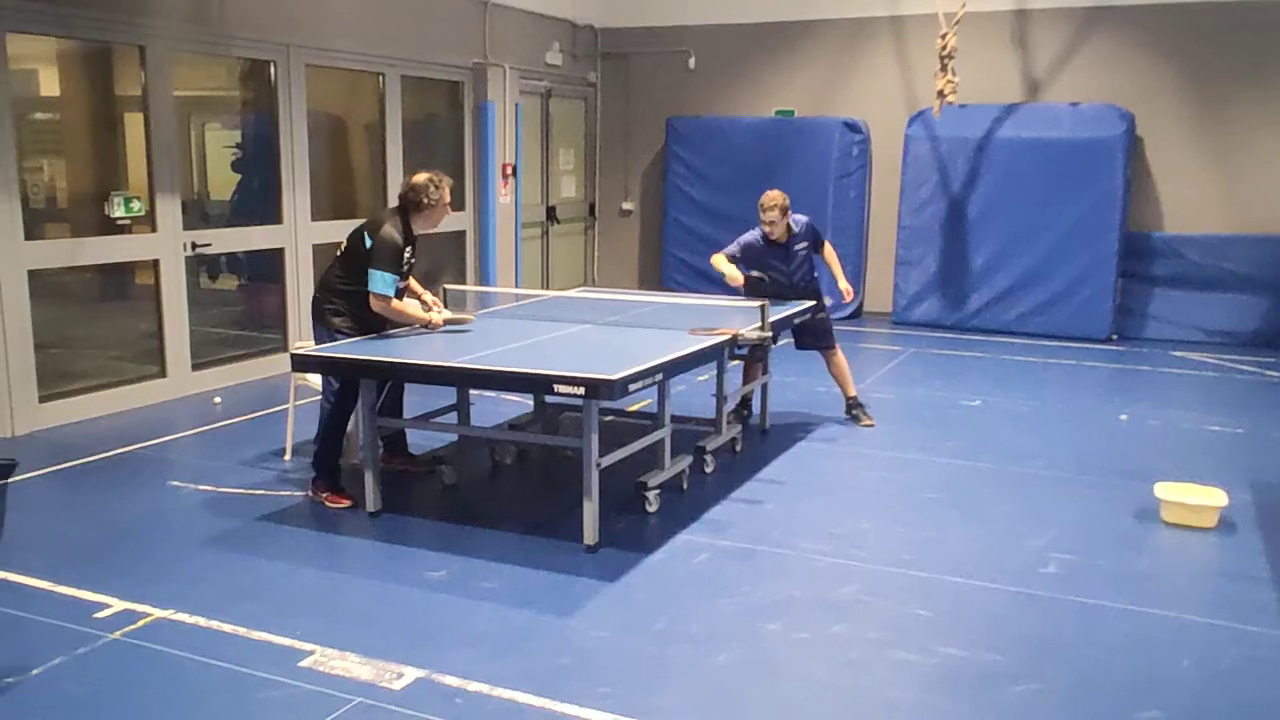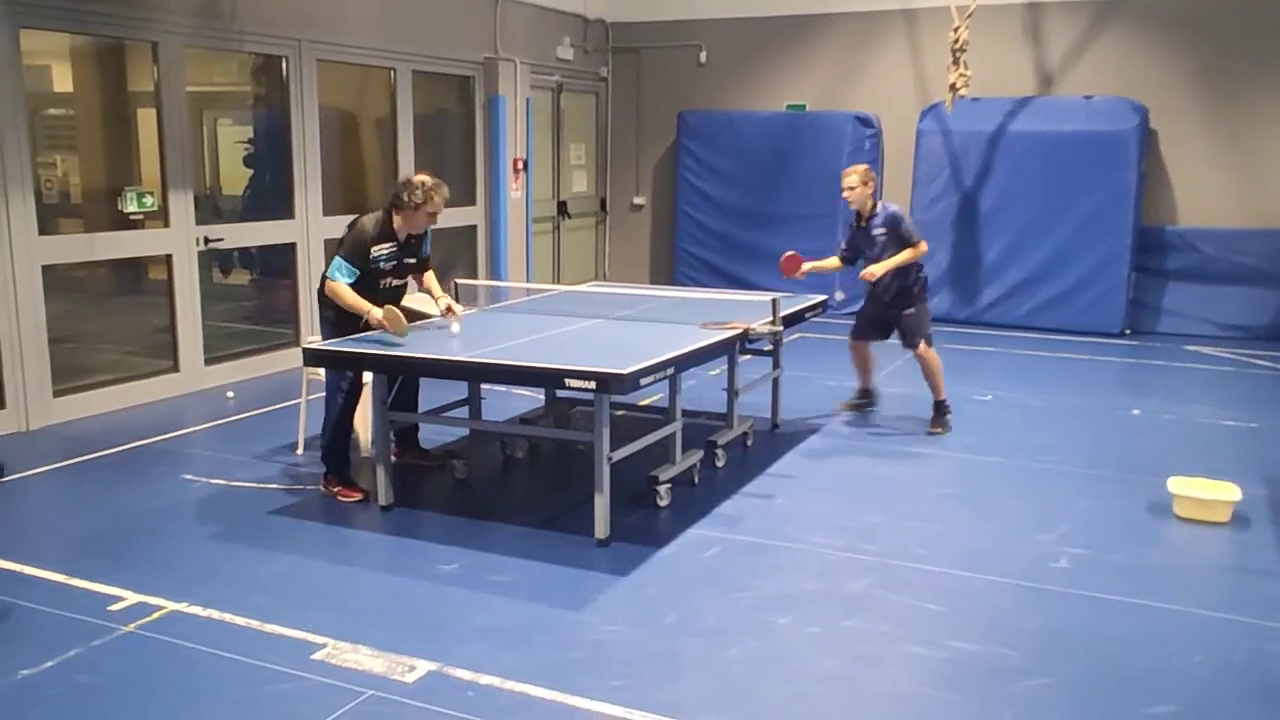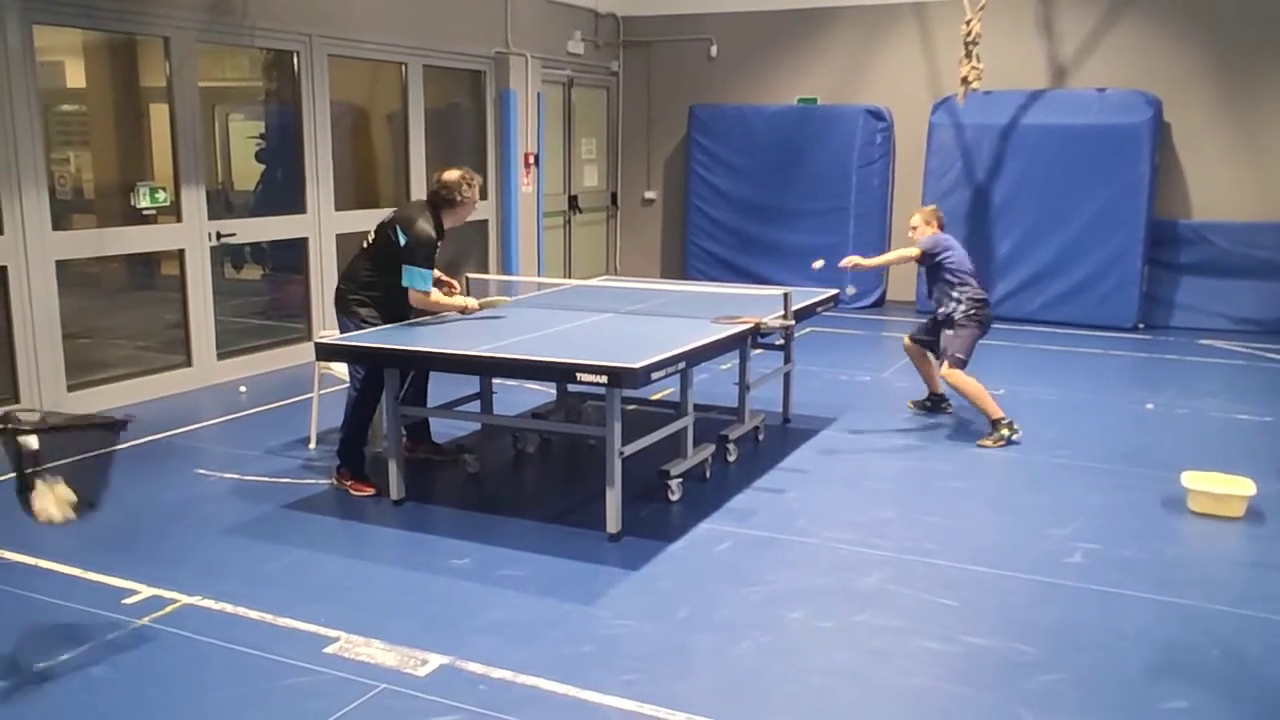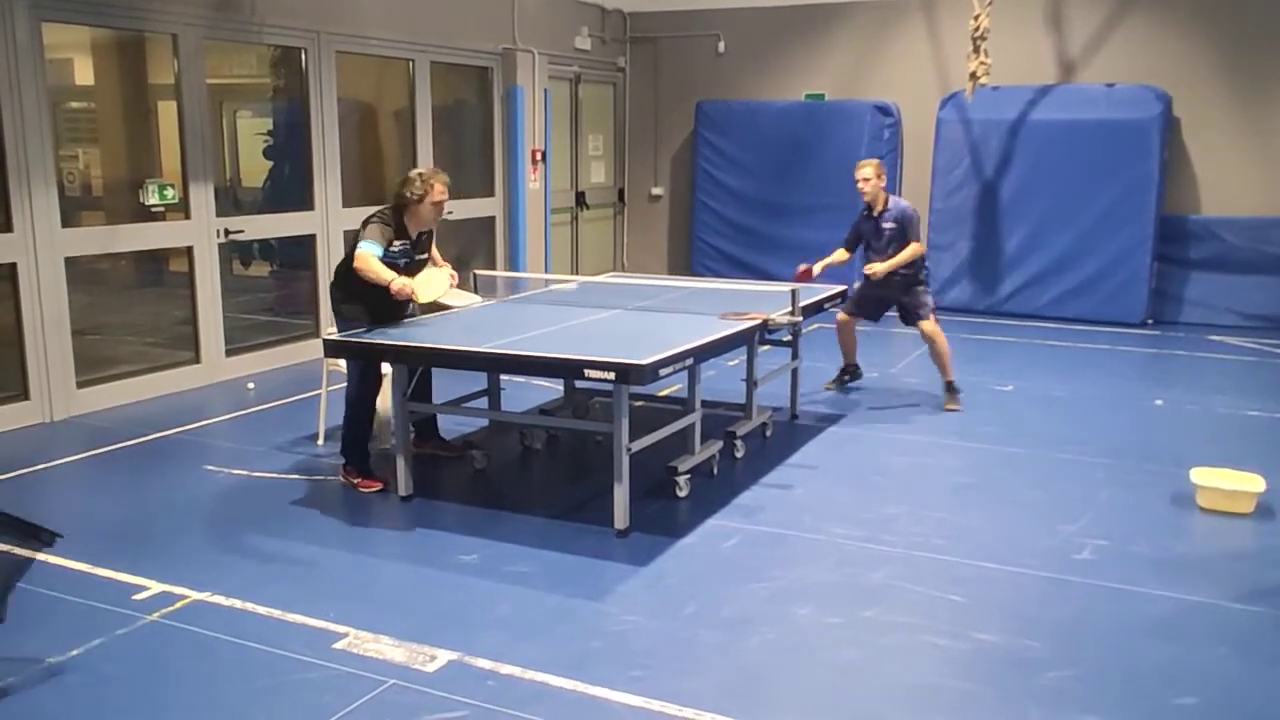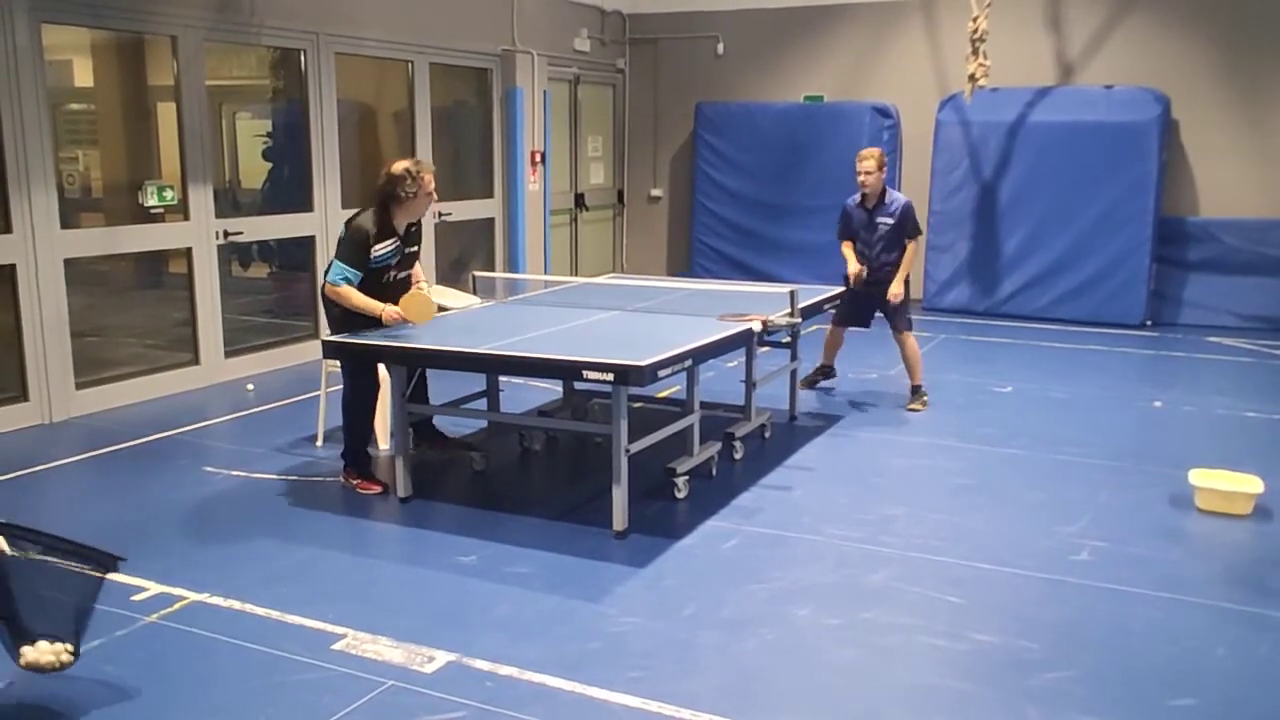
dt=0.7s
person 1, frame 1
left shoulder: (405, 228)
right shoulder: (388, 237)
right elbow: (381, 302)
left wrist: (421, 293)
right wrist: (426, 319)
left hip: (367, 318)
right hip: (339, 316)
left knee: (391, 379)
right knee: (343, 394)
left ankle: (394, 451)
right ankle: (324, 480)
person 1, frame 2
left shoulder: (419, 233)
right shoulder: (366, 231)
left elbow: (422, 270)
right elbow: (332, 286)
left wrist: (440, 297)
right wrist: (369, 312)
left hip: (384, 312)
right hip: (344, 314)
left knee: (406, 373)
right knee: (345, 388)
left ankle: (406, 446)
right ankle: (335, 474)
person 1, frame 3
left shoulder: (426, 215)
right shoulder: (423, 233)
right elbow: (418, 297)
left wrist: (437, 277)
right wrist: (458, 304)
left hip: (390, 303)
right hip: (362, 305)
left knee: (414, 367)
right knee: (369, 383)
left ankle: (418, 440)
right ankle: (348, 468)
person 1, frame 4
left shoulder: (424, 226)
right shoulder: (381, 226)
right elbow: (362, 260)
left wrist: (442, 264)
right wrist: (392, 279)
left hip: (398, 304)
right hip: (357, 304)
right knee: (365, 379)
left ankle: (426, 435)
right ankle: (354, 465)
person 1, frame 5
left shoulder: (413, 222)
right shoulder: (363, 229)
right elbow: (334, 288)
left wrist: (420, 281)
right wrist: (381, 310)
left hip: (391, 309)
right hip: (352, 314)
right knee: (362, 385)
left ankle: (424, 433)
right ankle: (355, 467)
person 2, frame 1
left shoulder: (805, 227)
right shoulder: (752, 242)
left elbow: (823, 247)
right elbow: (718, 257)
left wrist: (840, 278)
right wrist: (728, 268)
left hip: (808, 299)
left knee: (830, 349)
left ankle: (853, 403)
right ankle: (745, 405)
person 2, frame 2
left shoulder: (892, 215)
right shoulder: (855, 226)
left elbow: (920, 248)
right elbow: (842, 260)
left wrist: (883, 267)
right wrist: (811, 265)
left hip: (909, 291)
right hip: (879, 294)
left knee: (921, 348)
right knee: (858, 341)
left ankle: (941, 407)
right ankle: (866, 393)
person 2, frame 3
left shoulder: (940, 241)
right shoulder: (934, 251)
left elbow: (910, 253)
left wrist: (867, 262)
left hip: (966, 316)
right hip: (948, 315)
left knee: (950, 372)
right knee: (912, 343)
left ankle: (1003, 425)
right ankle: (937, 398)
person 2, frame 4
left shoulder: (903, 209)
right shoulder: (862, 217)
left elbow: (918, 247)
right elbow: (847, 250)
left wrist: (887, 266)
right wrist: (822, 263)
left hip: (909, 280)
right hip: (876, 280)
left knee: (929, 329)
right knee: (844, 319)
left ankle: (951, 386)
right ankle: (851, 369)
person 2, frame 5
left shoulder: (901, 205)
right shoulder: (850, 206)
left elbow: (913, 243)
left wrist: (900, 280)
right wrist: (852, 262)
left hip: (890, 281)
right hip: (859, 279)
left knee: (903, 334)
right knee: (837, 324)
left ankle: (918, 391)
right ankle: (826, 368)
